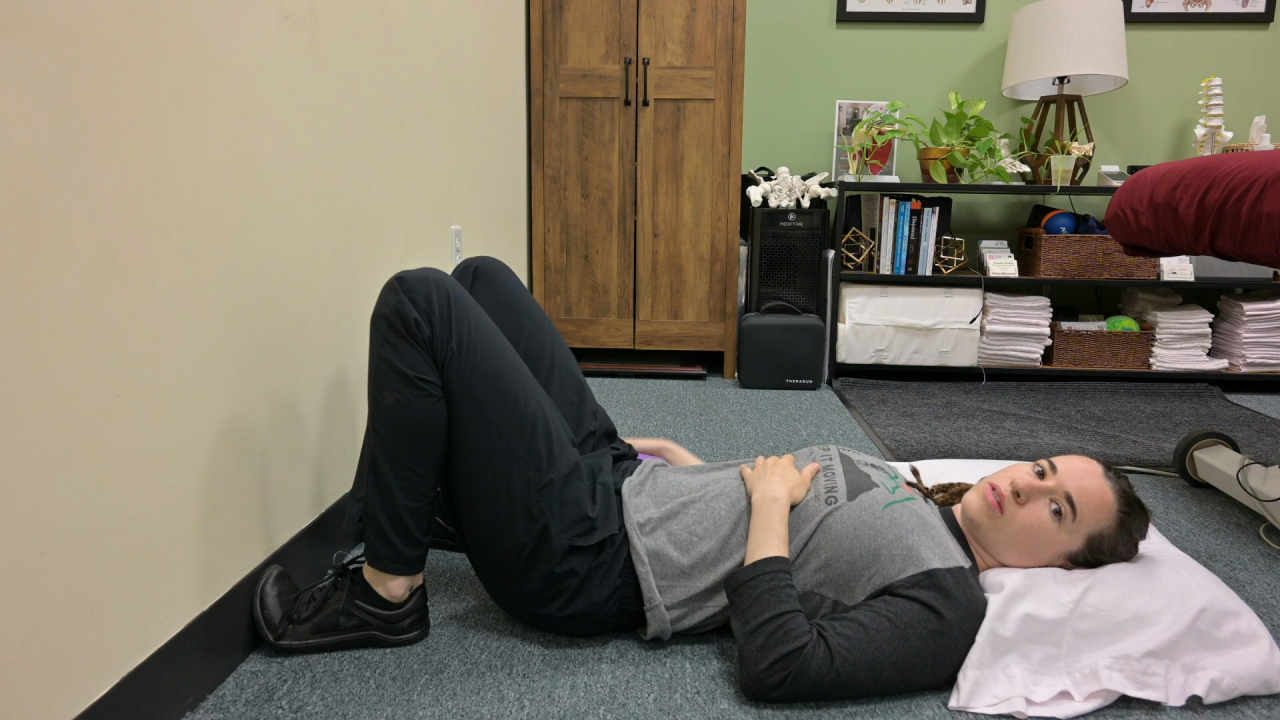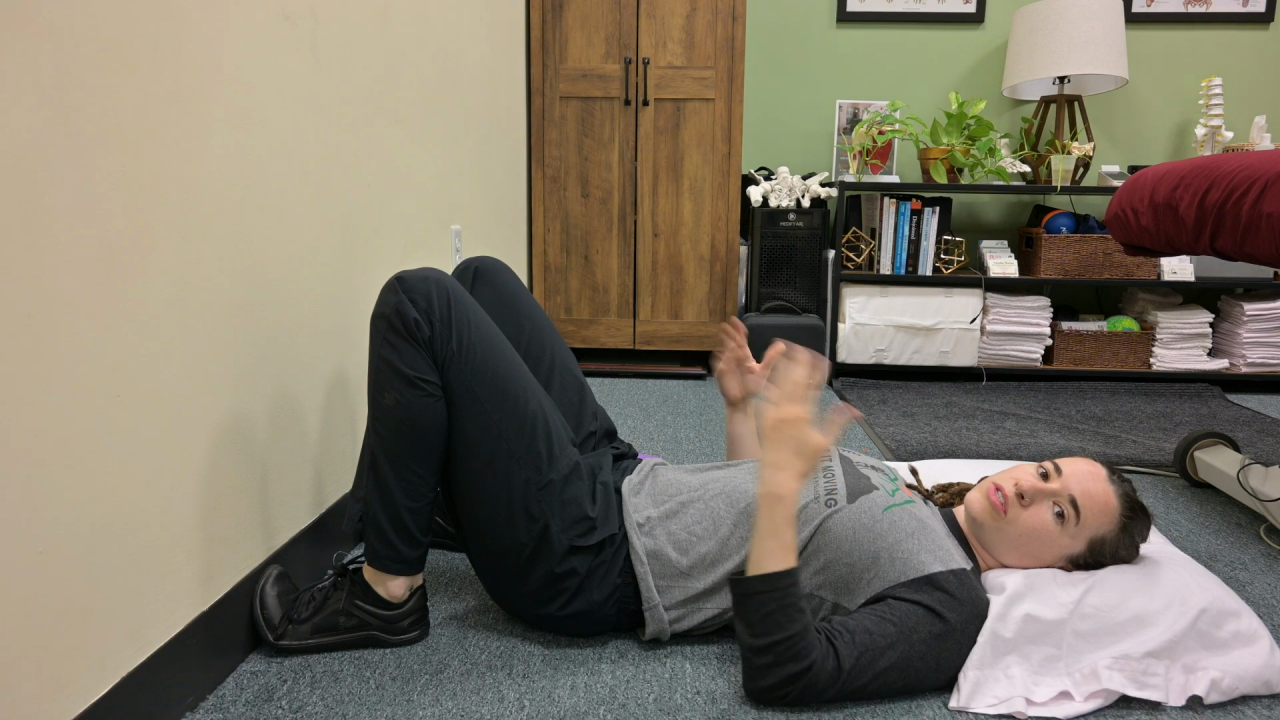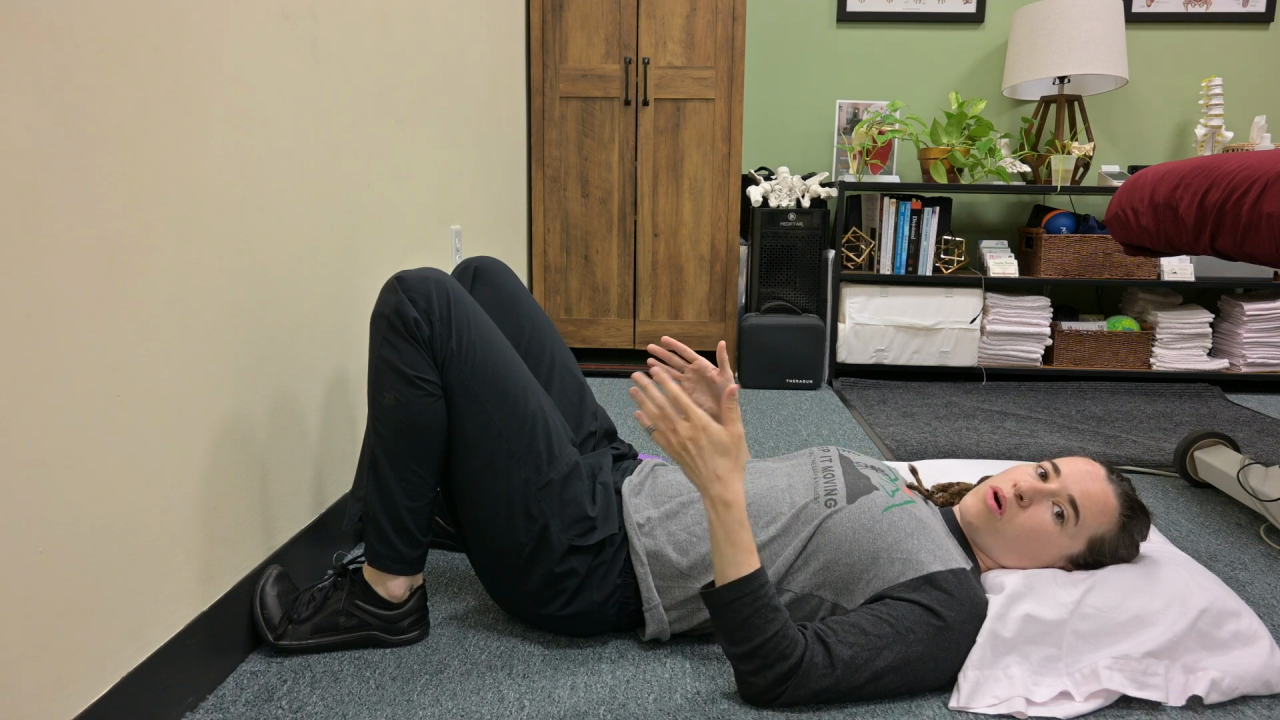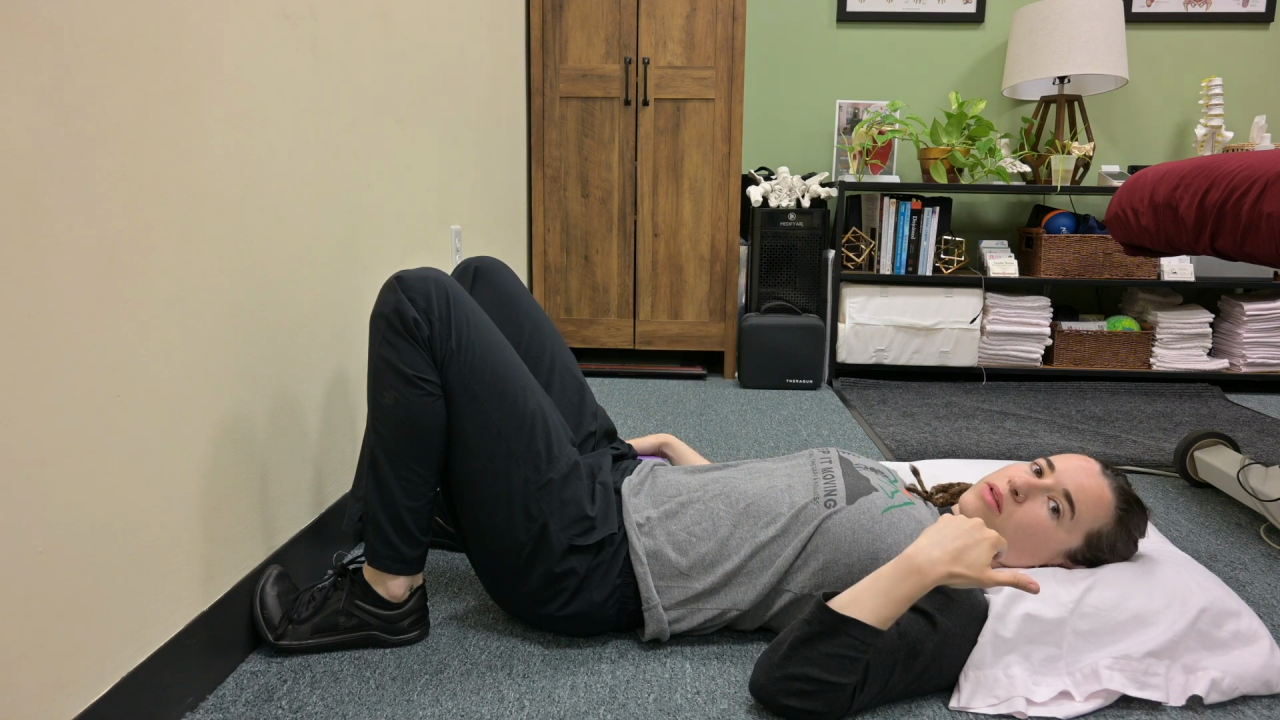
dt=0.7s
person 1, frame 1
left shoulder: (948, 603)
right shoulder: (910, 501)
left elbow: (774, 664)
left wrist: (770, 503)
right wrist: (677, 455)
left hip: (584, 559)
right hip: (621, 484)
left knee: (420, 303)
right knee: (479, 278)
left ankle: (382, 595)
right ankle: (441, 503)
person 1, frame 2
left shoulder: (949, 606)
right shoulder: (913, 497)
left elbow: (781, 671)
left wrist: (780, 483)
right wrist: (751, 413)
left hip: (581, 555)
right hip: (621, 477)
left knee: (417, 302)
right knee: (480, 278)
left ankle: (383, 594)
right ankle: (444, 502)
person 1, frame 3
left shoulder: (948, 604)
right shoulder: (909, 494)
left elbow: (774, 672)
left wrist: (720, 490)
right wrist: (726, 420)
left hip: (582, 558)
right hip: (618, 480)
left knee: (420, 302)
right knee: (480, 277)
left ankle: (383, 595)
right ankle: (440, 502)
person 1, frame 4
left shoulder: (947, 608)
right shoulder: (905, 489)
left wrist: (922, 566)
right wrist: (676, 450)
left hip: (582, 557)
right hip: (620, 484)
left knee: (418, 302)
right knee: (480, 278)
left ankle: (384, 593)
right ankle: (443, 499)
